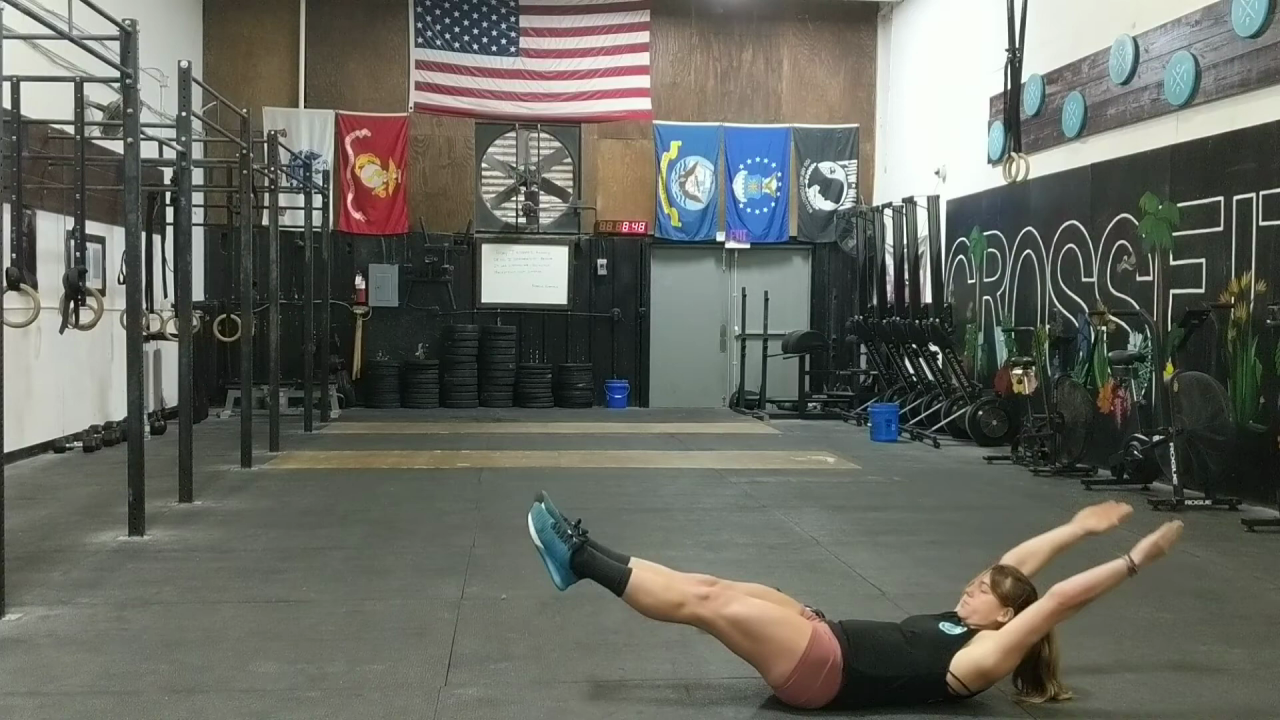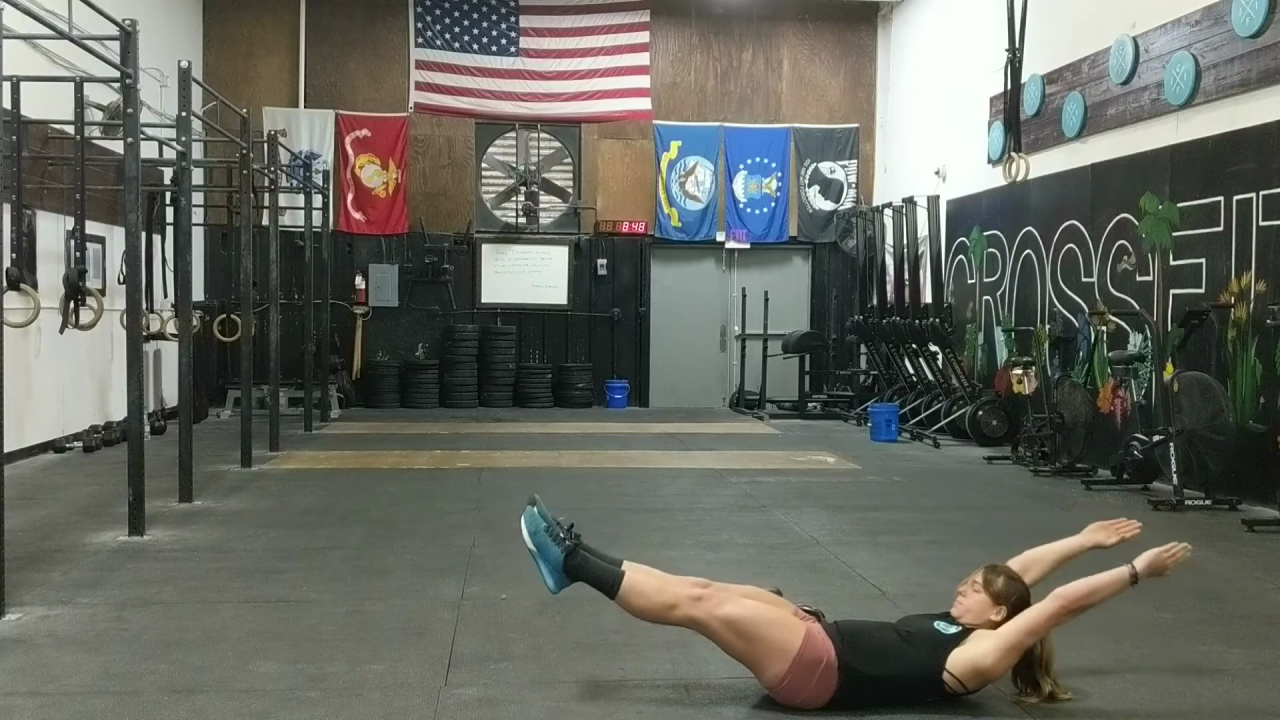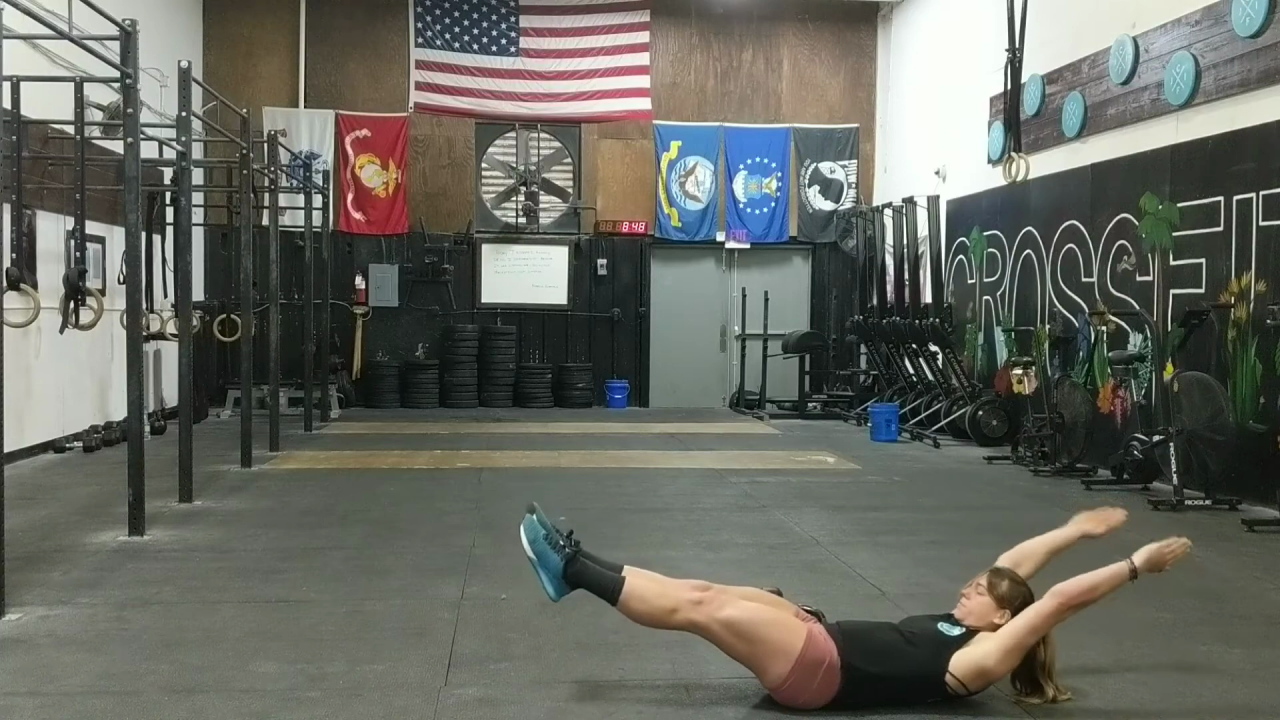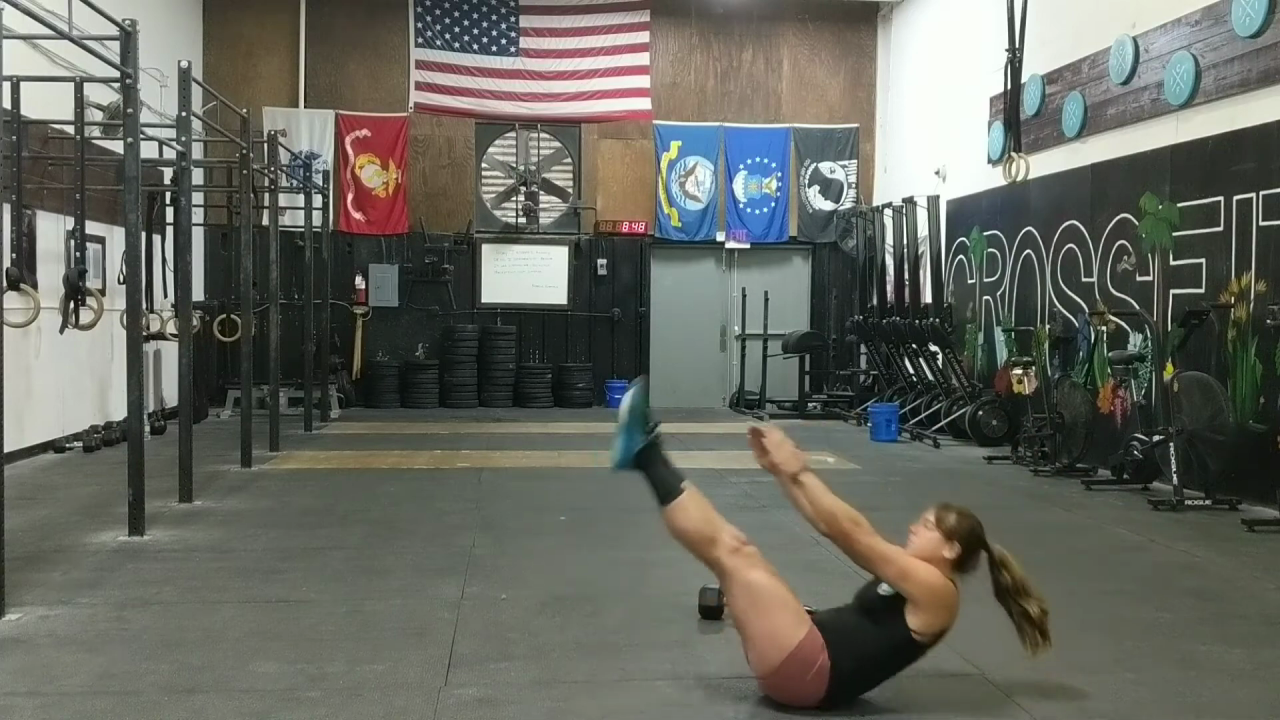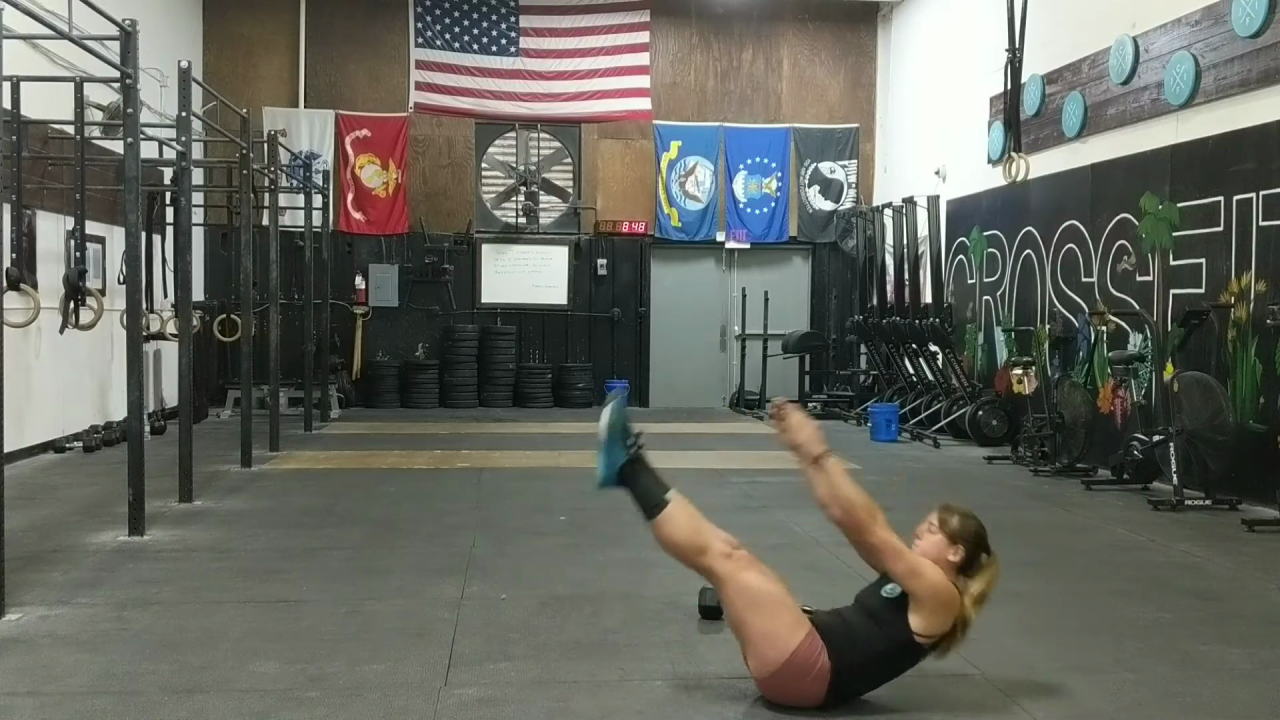
dt=0.4s
person 1, frame 1
left shoulder: (989, 656)
right shoulder: (966, 628)
left elbow: (1057, 600)
right elbow: (1011, 569)
left wrist: (1134, 560)
right wrist: (1077, 528)
left hip: (824, 669)
right hip: (824, 642)
left knee: (702, 599)
right knee: (709, 587)
left ankle: (580, 560)
right ankle: (584, 555)
person 1, frame 2
left shoulder: (985, 655)
right shoulder: (960, 628)
left elbow: (1062, 603)
right elbow: (1018, 570)
left wrist: (1138, 571)
right wrist: (1086, 540)
left hip: (819, 670)
right hip: (820, 640)
left knee: (694, 601)
right knee: (698, 588)
left ankle: (573, 562)
right ankle: (576, 559)
person 1, frame 3
left shoulder: (993, 662)
right shoulder: (967, 629)
left elbow: (1056, 605)
right elbow: (1010, 570)
left wrist: (1134, 567)
right wrist: (1070, 531)
left hip: (825, 673)
right hip: (825, 639)
left knee: (699, 605)
right knee: (702, 588)
left ankle: (573, 570)
right ankle: (579, 563)
person 1, frame 4
left shoulder: (935, 590)
right shoulder: (902, 568)
left elbow: (855, 532)
right elbow: (838, 530)
left wrist: (798, 473)
right wrist: (781, 471)
left hip: (806, 676)
right hip: (796, 666)
left knee: (730, 552)
right knee: (734, 548)
left ankle: (647, 453)
right ankle: (647, 452)
person 1, frame 5
left shoulder: (939, 594)
right shoulder: (911, 576)
left elbow: (867, 527)
right elbow: (845, 516)
left wrist: (819, 456)
right wrist: (804, 452)
left hip: (808, 674)
right hip: (808, 656)
left knee: (721, 556)
right knee: (725, 550)
left ankle: (629, 466)
right ankle: (629, 465)
